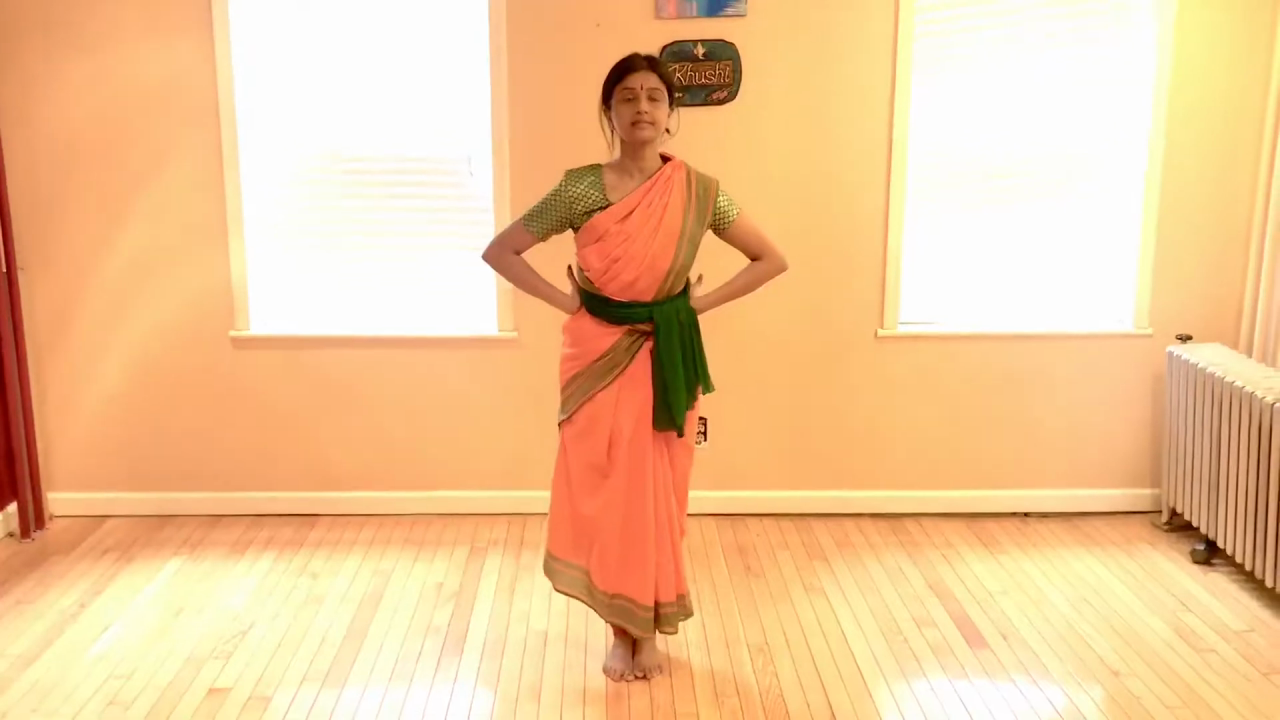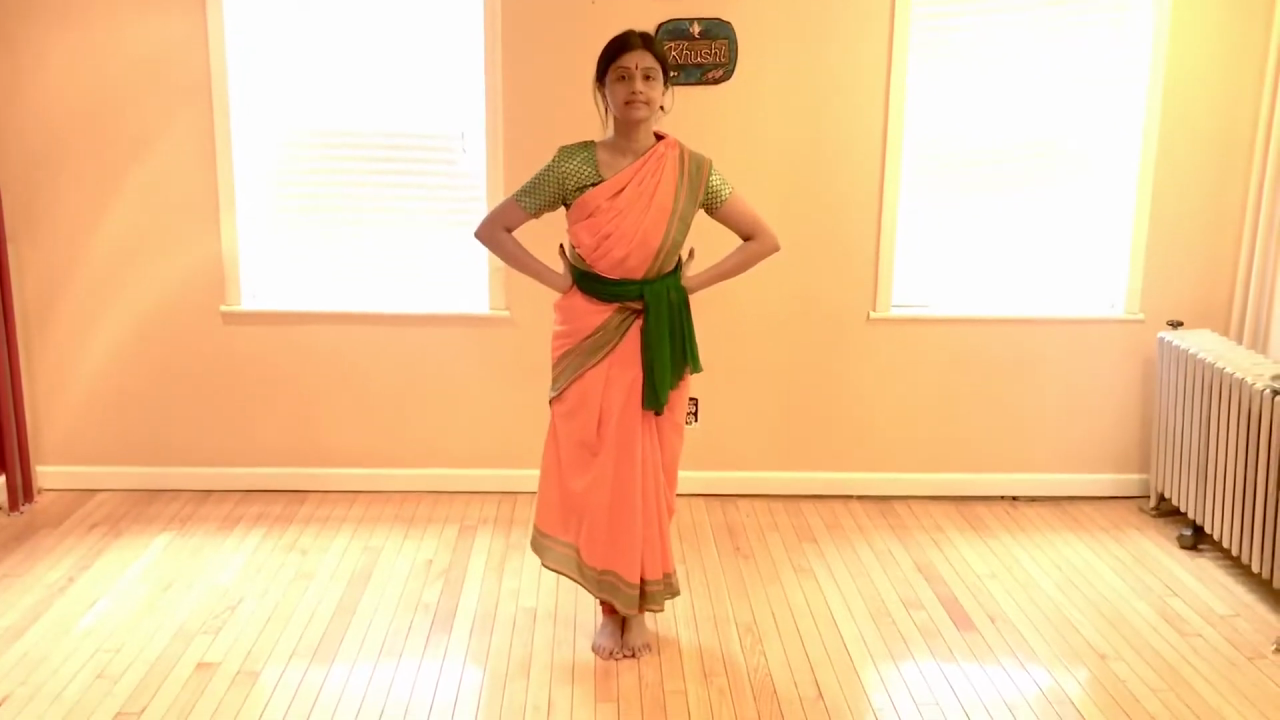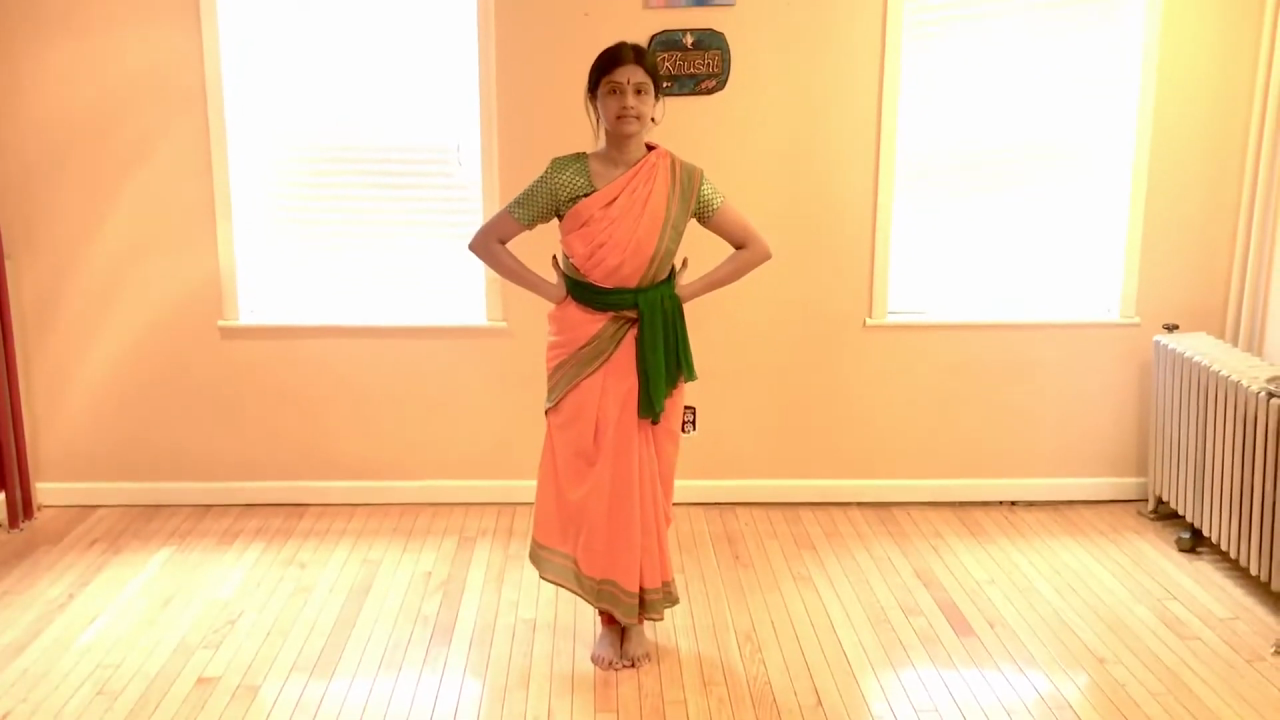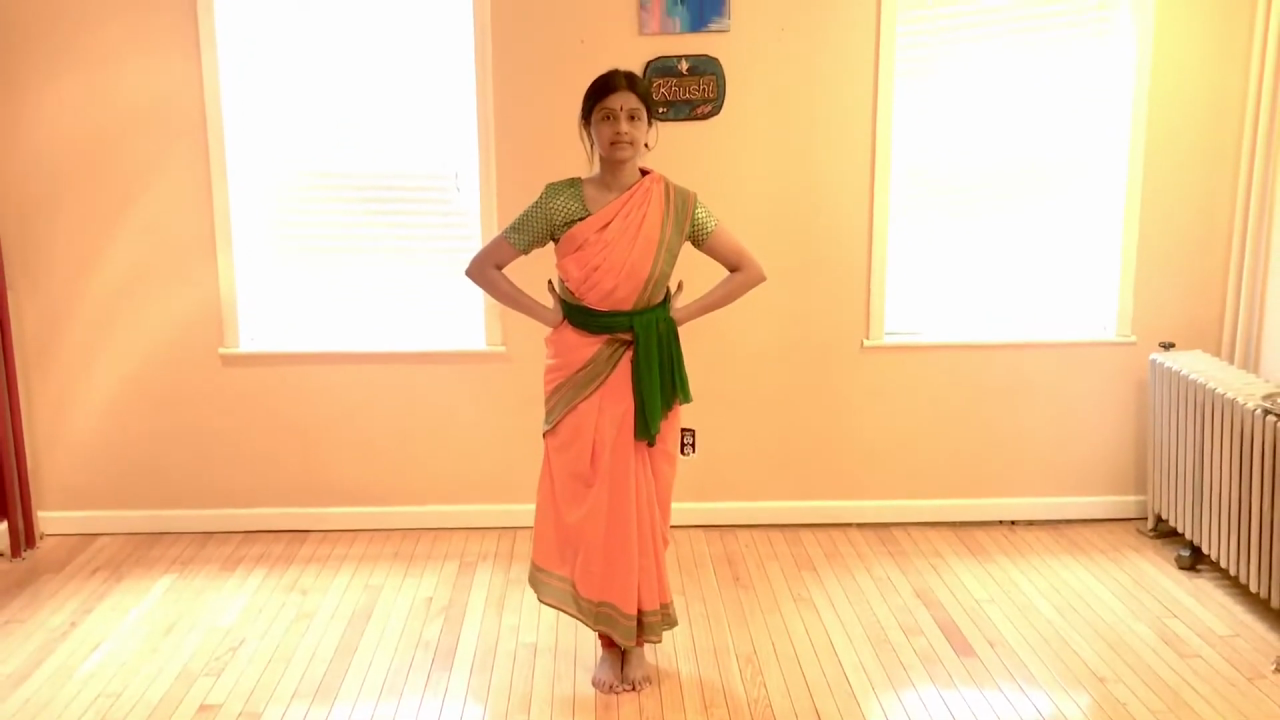
dt=0.7s
person 1, frame 1
left shoulder: (699, 191)
right shoulder: (579, 188)
left elbow: (771, 259)
right elbow: (499, 251)
left wrist: (702, 301)
right wrist: (566, 301)
left hip: (665, 358)
right hip: (599, 355)
left knee: (658, 492)
right knee: (604, 492)
left ankle: (650, 627)
right ankle: (620, 627)
person 1, frame 2
left shoulder: (691, 171)
right shoulder: (572, 165)
left elbow: (764, 240)
right elbow: (491, 229)
left wrist: (693, 282)
right wrist: (557, 280)
left hip: (656, 337)
right hip: (589, 334)
left knee: (647, 471)
right knee: (593, 470)
left ankle: (638, 607)
right ankle: (608, 607)
person 1, frame 3
left shoulder: (683, 179)
right shoulder: (564, 176)
left elbow: (755, 247)
right elbow: (485, 241)
left wrist: (687, 289)
right wrist: (551, 290)
left hip: (650, 347)
right hip: (584, 345)
left knee: (645, 480)
right knee: (590, 480)
left ankle: (637, 614)
right ankle: (608, 616)
person 1, frame 4
left shoulder: (676, 203)
right shoulder: (560, 201)
left elbow: (749, 269)
right elbow: (481, 266)
left wrist: (681, 312)
right wrist: (547, 314)
left hip: (647, 371)
right hip: (581, 368)
left knee: (642, 504)
right knee: (590, 503)
left ankle: (638, 638)
right ankle: (608, 640)
